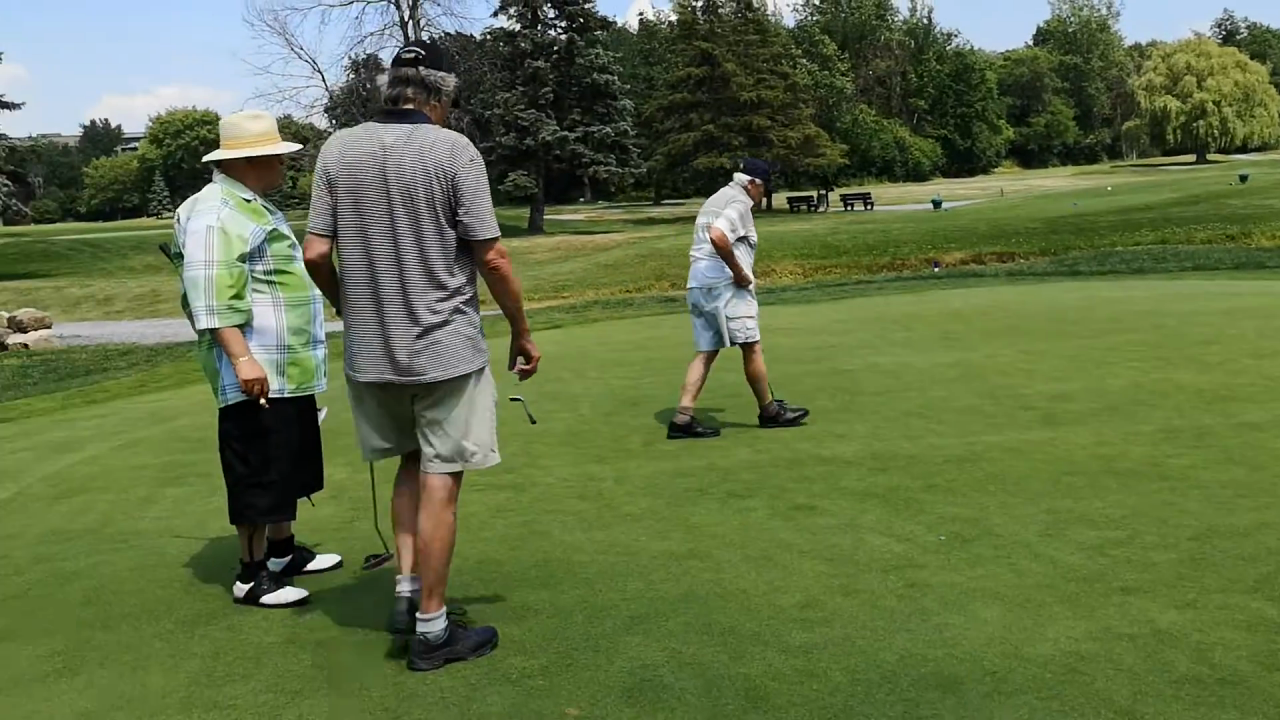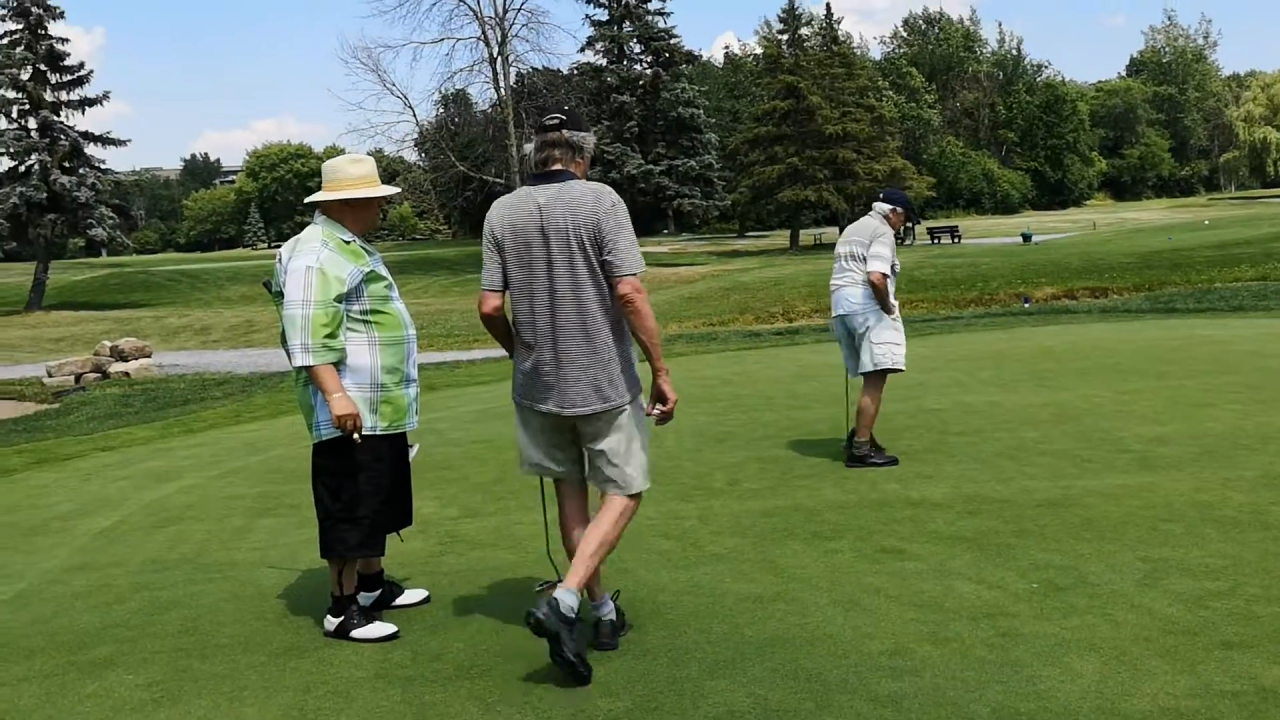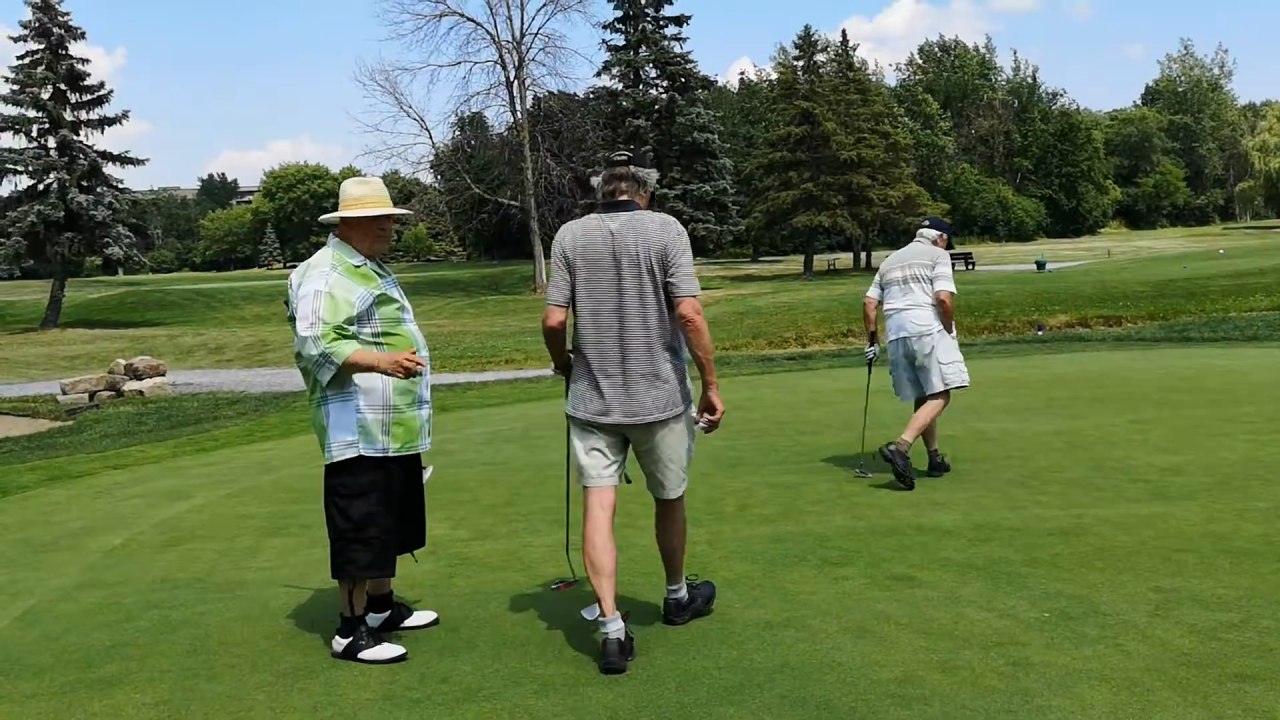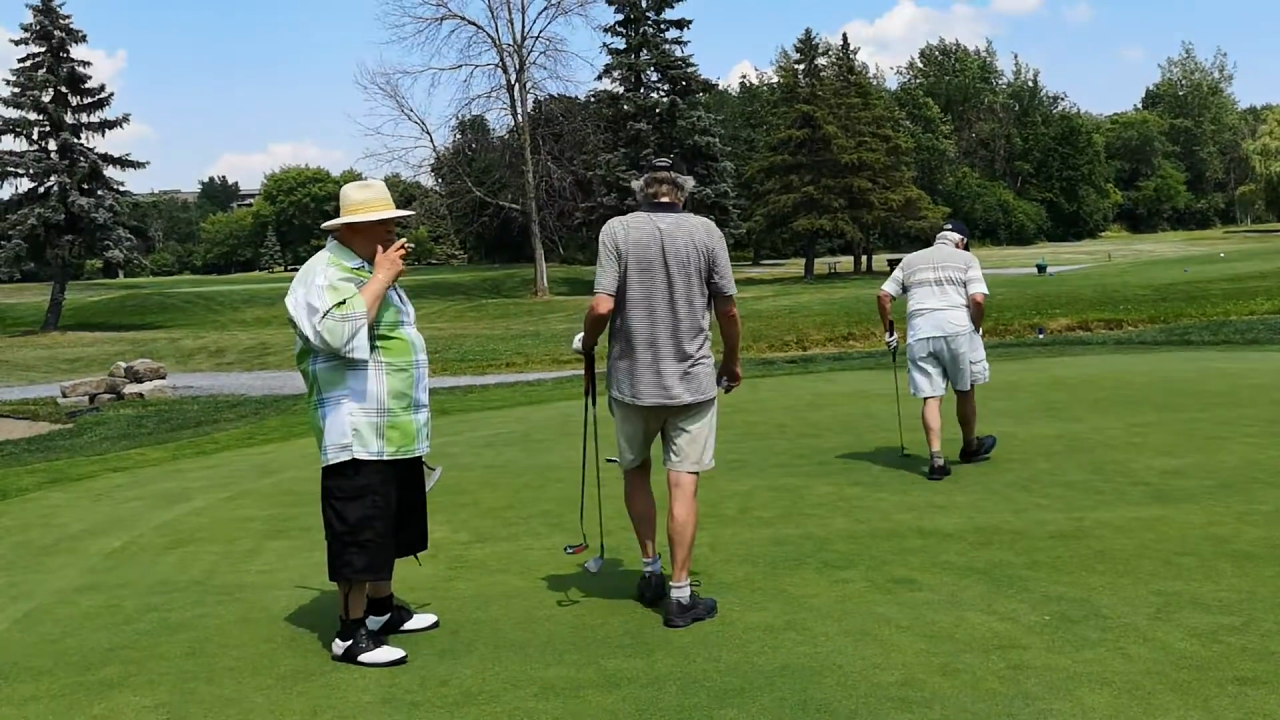
dt=0.5s
person 1, frame 1
left shoulder: (338, 149)
right shoulder: (453, 150)
left elbow: (316, 253)
right elbow: (491, 257)
right wrist: (522, 332)
left hip: (370, 351)
right hip: (445, 348)
left knee: (411, 467)
right knee: (441, 484)
left ankle: (405, 594)
right ankle: (431, 629)
person 1, frame 2
left shoulder: (502, 211)
right shoulder: (601, 200)
left elbow: (490, 308)
right elbow: (630, 294)
right wrist: (661, 371)
left hip: (538, 386)
right hip: (604, 383)
left knee: (571, 499)
right knee: (621, 495)
left ankle: (602, 611)
right ankle: (564, 602)
person 1, frame 3
left shoulder: (570, 235)
right shoulder: (665, 229)
left elbow: (553, 321)
right elbow: (688, 313)
left wrist: (563, 364)
right wrist: (710, 385)
left hip: (592, 398)
right hip: (659, 395)
left knee: (598, 507)
right knee: (670, 498)
left ankle: (611, 628)
right ankle: (678, 596)
person 1, frame 4
left shoulder: (617, 230)
right shoulder: (706, 231)
left elbow: (602, 306)
right elbow: (728, 310)
left wrist: (586, 342)
right wrist: (732, 362)
left hip: (632, 380)
right hip: (692, 379)
left knee: (636, 474)
right knee: (683, 484)
left ankle: (651, 569)
right ankle: (679, 595)
person 2, frame 1
left shoulder: (251, 205)
right shoulder: (214, 211)
right elbow: (212, 297)
right wrist: (242, 358)
left hip: (287, 370)
right hip: (256, 373)
left knee: (285, 469)
right knee: (259, 475)
left ankle: (284, 552)
right ankle: (252, 575)
person 2, frame 2
left shoulder: (352, 247)
right shoulder: (315, 253)
right elbow: (309, 333)
left wrist: (393, 395)
right wrist: (336, 394)
left hip: (381, 406)
right hip: (349, 409)
left knee: (375, 502)
right knee: (349, 508)
left ankle: (373, 585)
right ankle: (343, 609)
person 2, frame 3
left shoulder: (370, 268)
right shoulder: (326, 273)
right elbow: (319, 344)
right wrist: (382, 362)
left hip: (394, 426)
right hip: (358, 428)
left knee: (387, 522)
right knee: (360, 527)
left ankle: (381, 607)
right ankle: (351, 630)
person 2, frame 4
left shoulder: (370, 269)
right shoulder: (325, 272)
right elbow: (341, 333)
right wrist: (381, 280)
left hip: (394, 430)
right hip: (356, 432)
left knee: (389, 524)
right knee: (359, 530)
left ankle: (382, 609)
right ankle: (352, 634)
person 3, frame 1
left shoulder: (717, 199)
right shoulder: (739, 202)
right elbow: (717, 237)
right wrist: (739, 272)
left hip: (700, 282)
right hip: (723, 283)
left knee: (706, 351)
right knee: (752, 347)
left ankle: (683, 418)
right ankle: (769, 411)
person 3, frame 2
left shoulder: (852, 230)
right shoulder: (883, 232)
left elbow: (841, 277)
right elbow: (876, 278)
right wrist: (890, 308)
left hip: (842, 309)
right hip: (868, 309)
left knee: (875, 374)
right knee: (874, 377)
left ankle: (861, 434)
right ankle: (859, 449)
person 3, frame 3
left shoulder: (890, 260)
right shoulder: (938, 255)
left elbow: (869, 303)
right elbow: (944, 298)
left wrist: (871, 340)
right wrist: (949, 330)
left hip: (896, 334)
right hip: (927, 330)
left knee: (923, 397)
right knee: (938, 397)
left ankle: (935, 459)
right ankle: (899, 447)
person 3, frame 4
left shoulder: (910, 260)
right shoulder: (966, 259)
left elbow: (883, 296)
right elbow: (978, 300)
left wrist: (889, 331)
right wrist: (976, 329)
left hip: (921, 334)
right hip: (957, 330)
left knee: (931, 397)
right knee: (965, 391)
left ankle: (937, 460)
right ankle: (970, 446)
